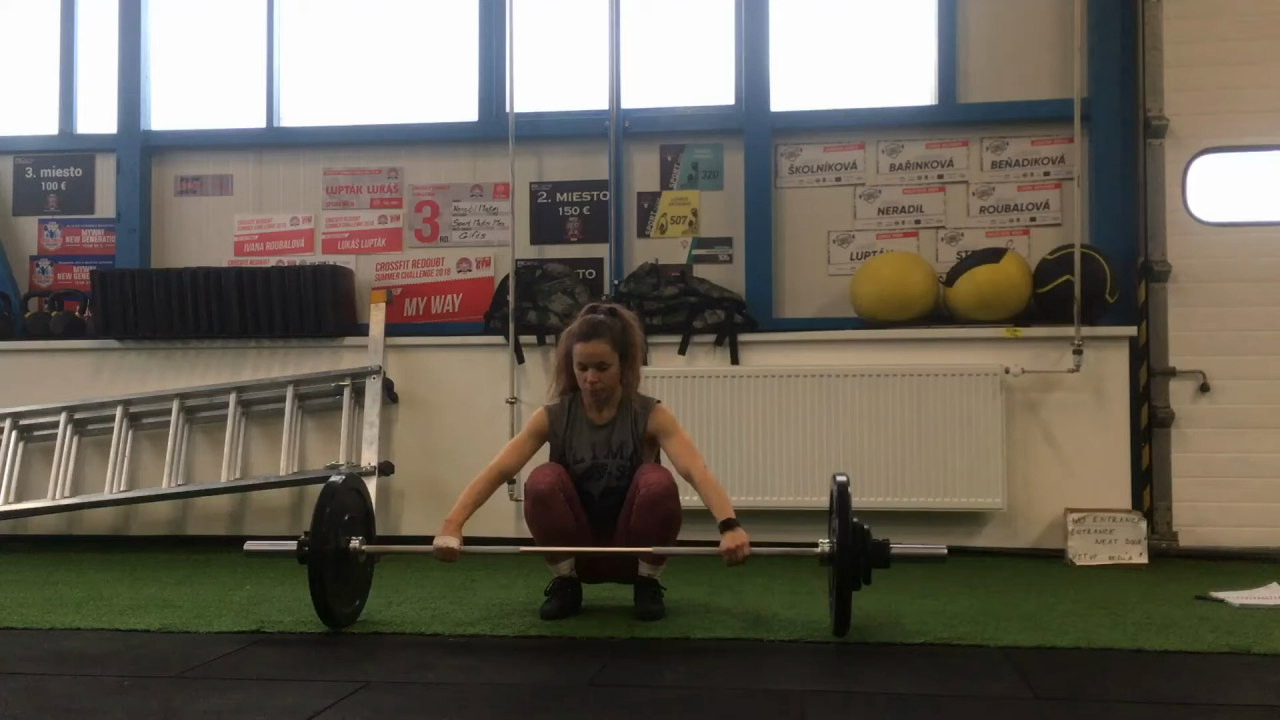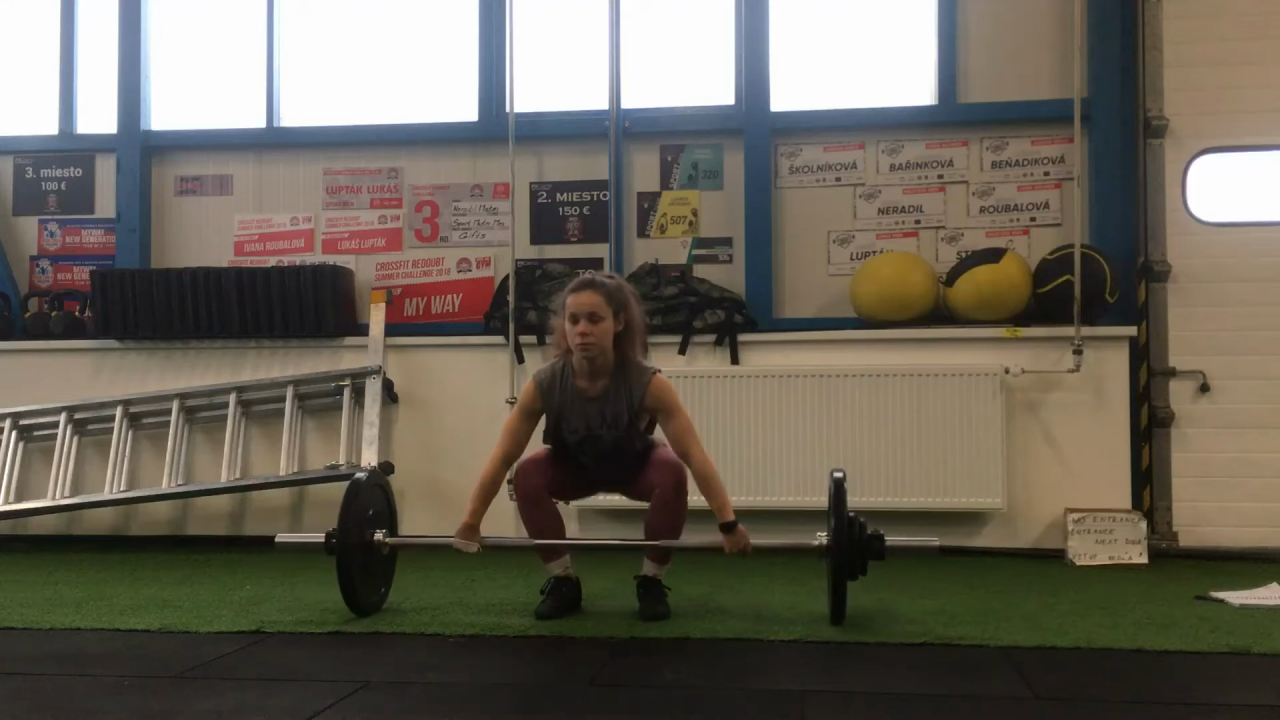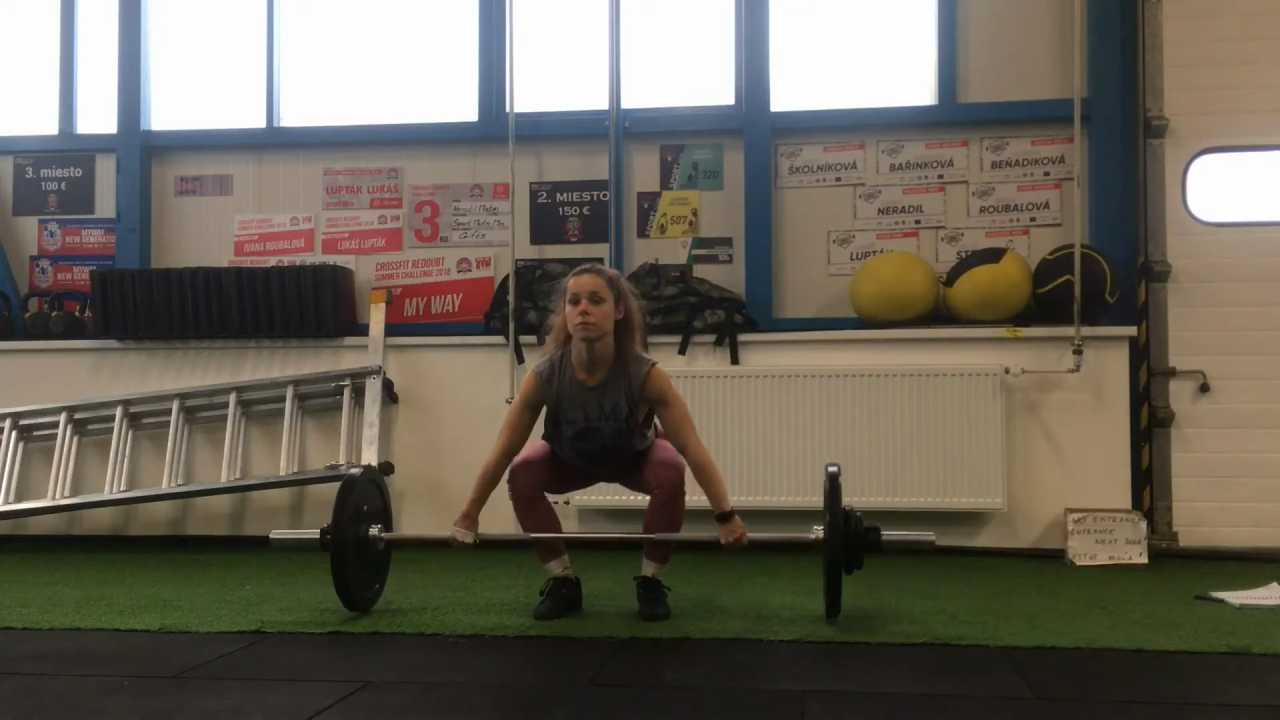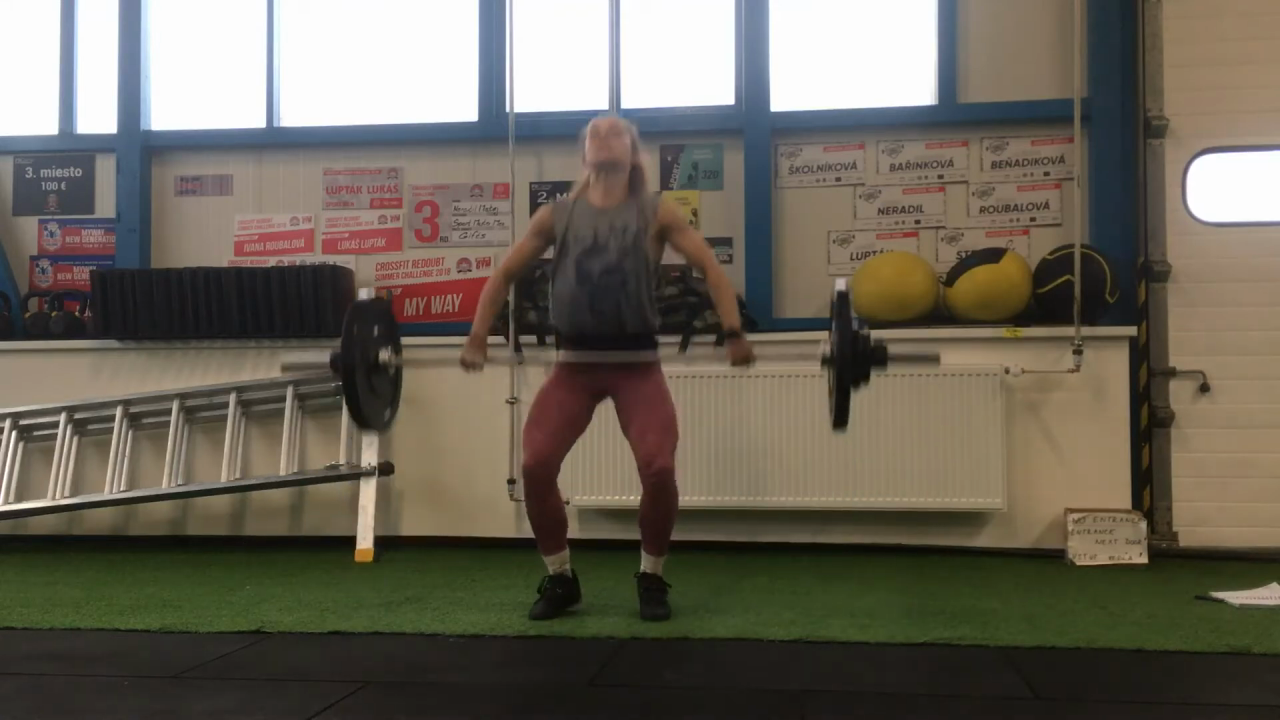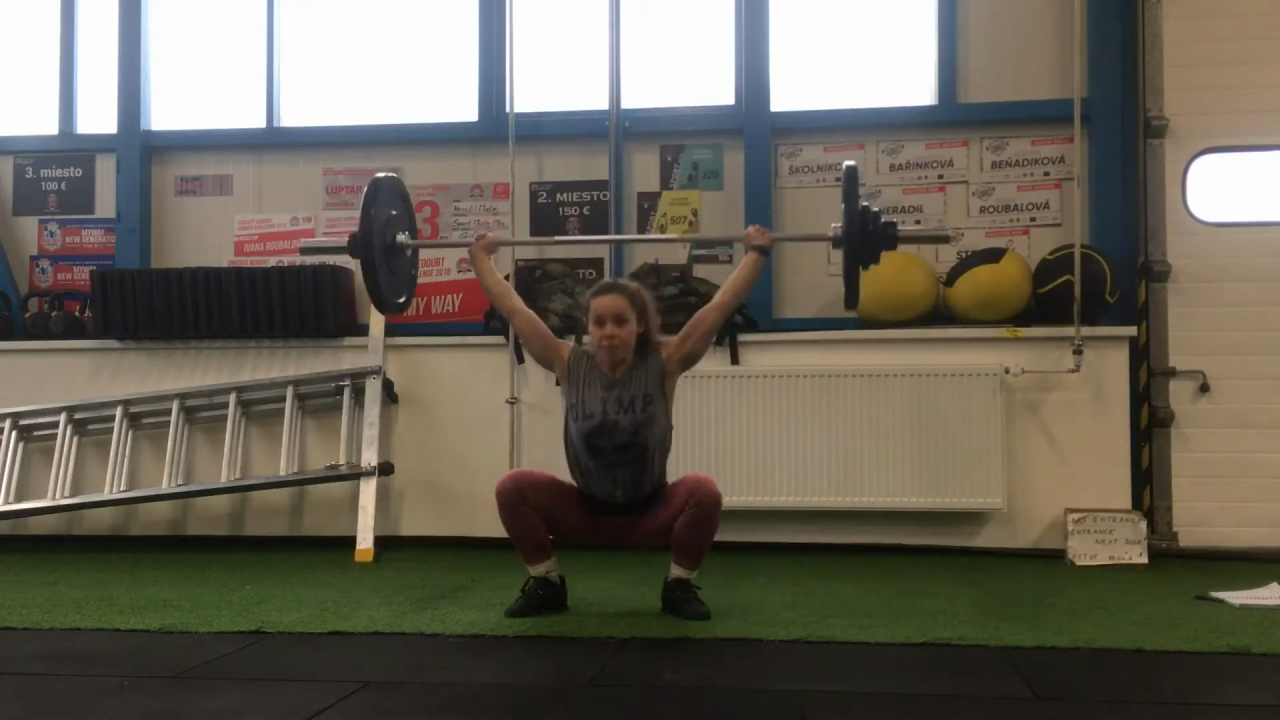
dt=0.7s
person 1, frame 1
left shoulder: (651, 416)
right shoulder: (552, 418)
left elbow: (697, 472)
right elbow: (498, 470)
left wrist: (730, 526)
right wrist: (452, 524)
left hip: (632, 552)
right hip: (576, 551)
left knee: (658, 482)
right knee: (543, 480)
left ankle: (647, 583)
right ankle: (566, 582)
person 1, frame 2
left shoulder: (648, 383)
right shoulder: (544, 385)
left elbow: (694, 456)
right elbow: (503, 458)
left wrist: (728, 523)
right wrist: (471, 523)
left hip: (633, 466)
right hip: (574, 468)
left knee: (671, 476)
right knee: (527, 476)
left ankle: (651, 581)
right ankle: (563, 581)
person 1, frame 3
left shoulder: (645, 374)
right shoulder: (544, 376)
left elbow: (691, 447)
right elbow: (504, 449)
left wrist: (726, 517)
right wrist: (469, 515)
left hip: (635, 455)
right hip: (572, 458)
left knee: (670, 474)
right knee: (522, 476)
left ankle: (650, 582)
right ankle: (563, 580)
person 1, frame 4
left shoulder: (656, 212)
right shoulder: (557, 214)
left elbow: (710, 268)
right elbow: (505, 272)
left wrist: (733, 332)
right wrist: (477, 336)
left hip: (637, 362)
right hip: (575, 362)
left knee: (658, 468)
right knee: (536, 464)
left ankle: (651, 577)
right ankle: (559, 578)
person 1, frame 5
left shoulder: (663, 364)
right shoulder: (569, 364)
left elbow: (718, 308)
right elbow: (514, 309)
left wrist: (757, 252)
right wrist: (480, 257)
left hip: (650, 512)
right hip: (586, 511)
left knee: (704, 492)
right knee: (511, 487)
left ankle: (679, 585)
right ankle: (546, 582)
